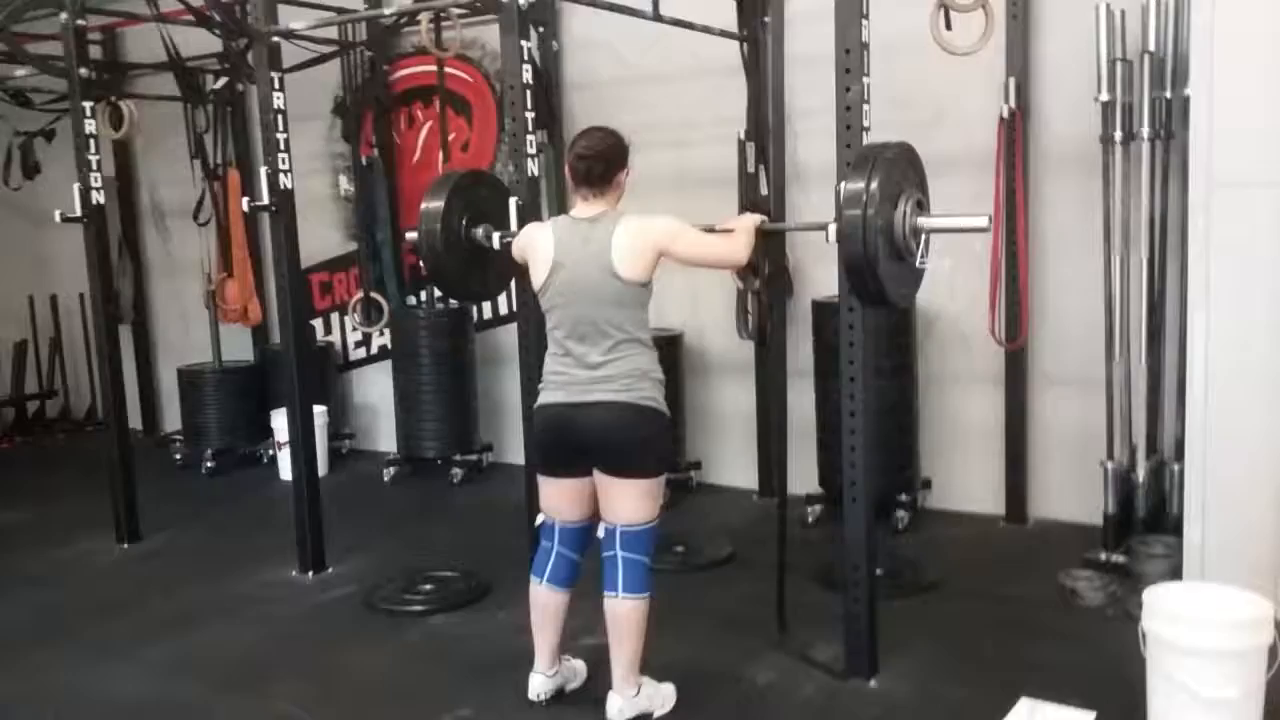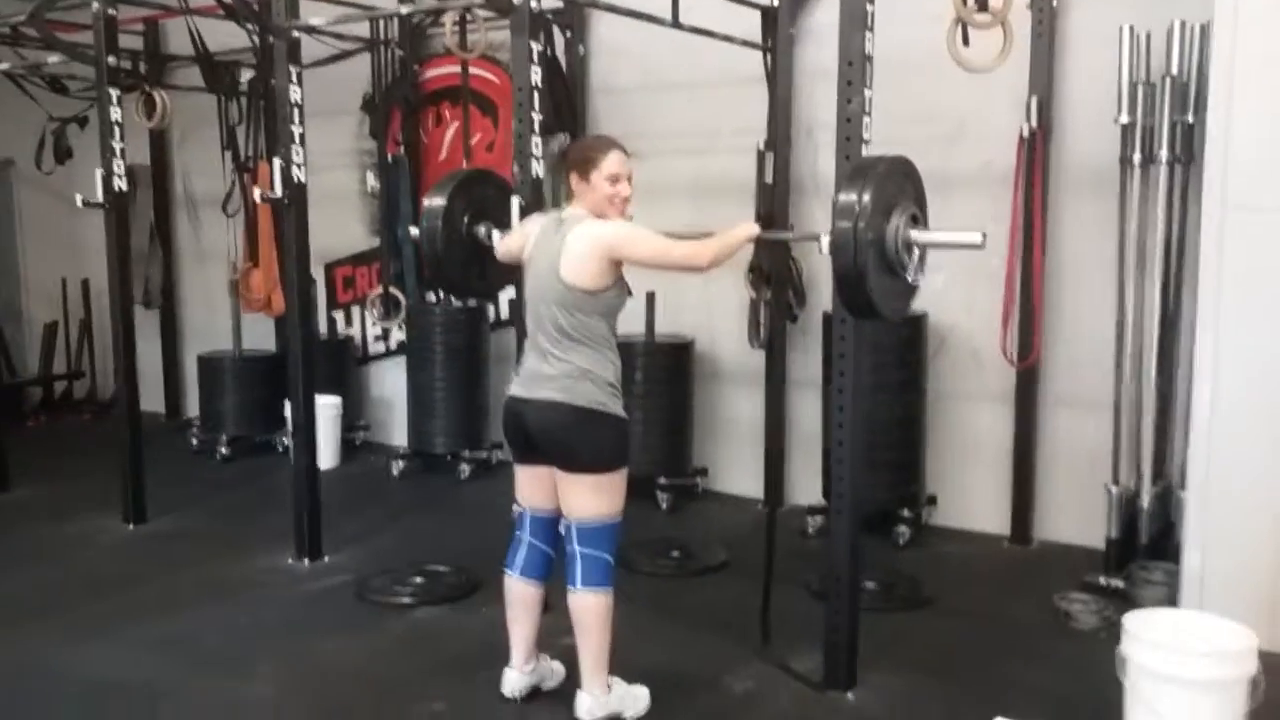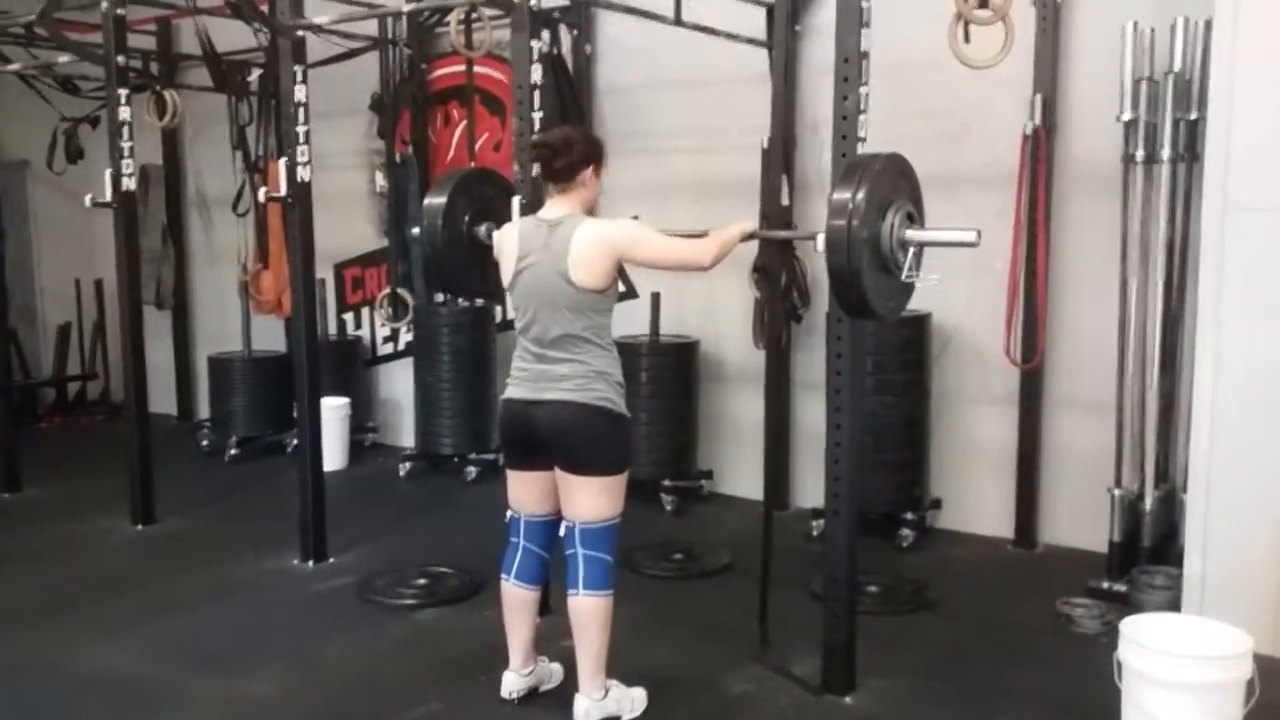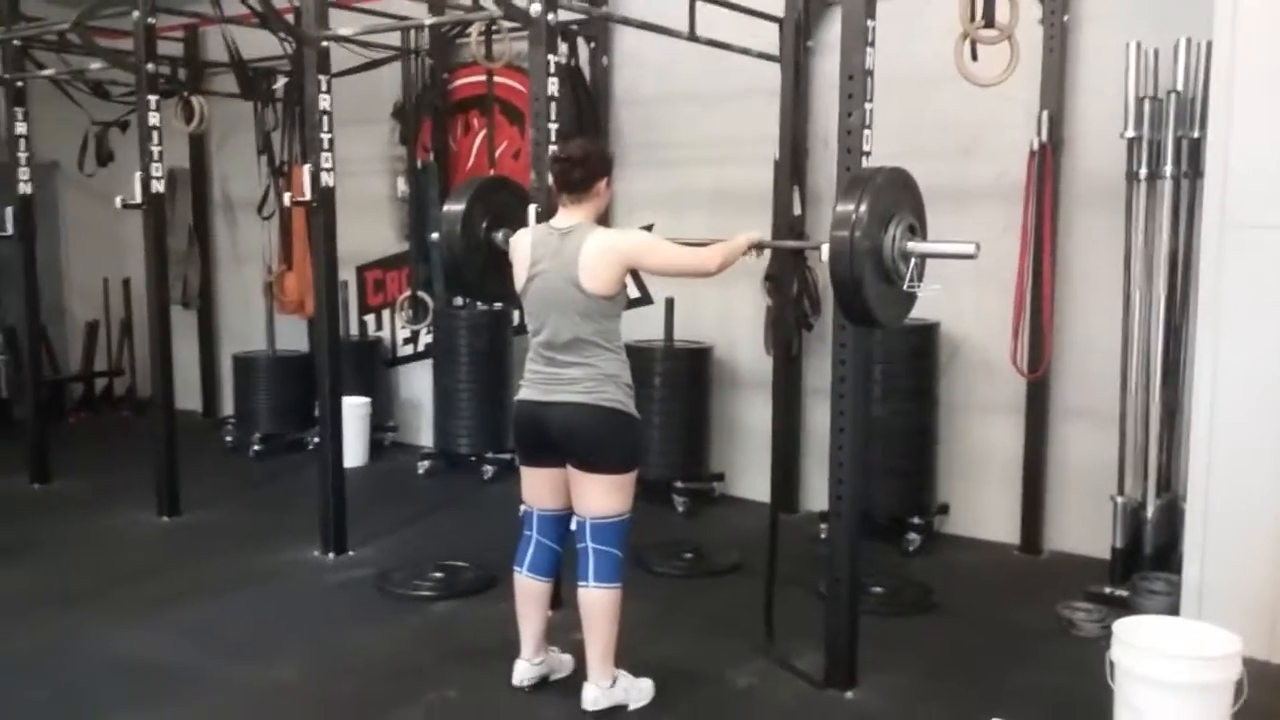
dt=0.7s
person 1, frame 1
left shoulder: (539, 238)
right shoulder: (644, 232)
left elbow: (512, 246)
right elbow: (734, 254)
right wrist: (747, 223)
left hip: (557, 413)
right hip: (628, 415)
left knee: (558, 542)
right knee: (627, 552)
left ankle: (545, 671)
person 1, frame 2
left shoulder: (540, 227)
right shoulder: (606, 237)
left elbow: (501, 249)
right elbow: (699, 256)
right wrist: (744, 232)
left hip: (525, 405)
right hip: (581, 412)
left knee: (532, 536)
right knee: (590, 549)
left ankle: (521, 667)
person 1, frame 3
left shoulder: (510, 236)
right shoulder: (604, 237)
right elbow: (700, 255)
right wrist: (738, 230)
left hip: (521, 408)
right hip: (586, 414)
left knee: (527, 540)
right knee: (590, 552)
left ankle: (520, 670)
person 1, frame 4
left shoulder: (523, 243)
right shoulder: (614, 246)
right elbow: (706, 262)
right wrist: (746, 240)
left hip: (534, 408)
right hip: (597, 415)
left knee: (539, 534)
right knee: (600, 546)
left ankle: (531, 659)
right ankle: (602, 683)
